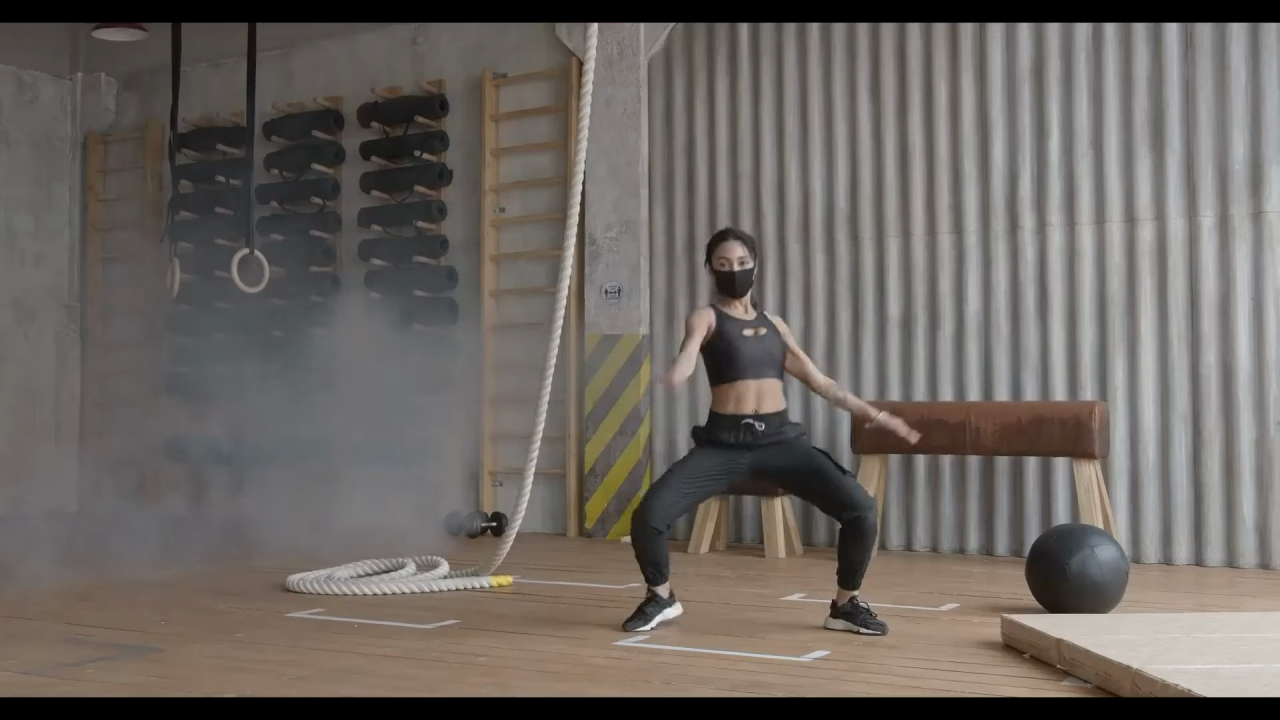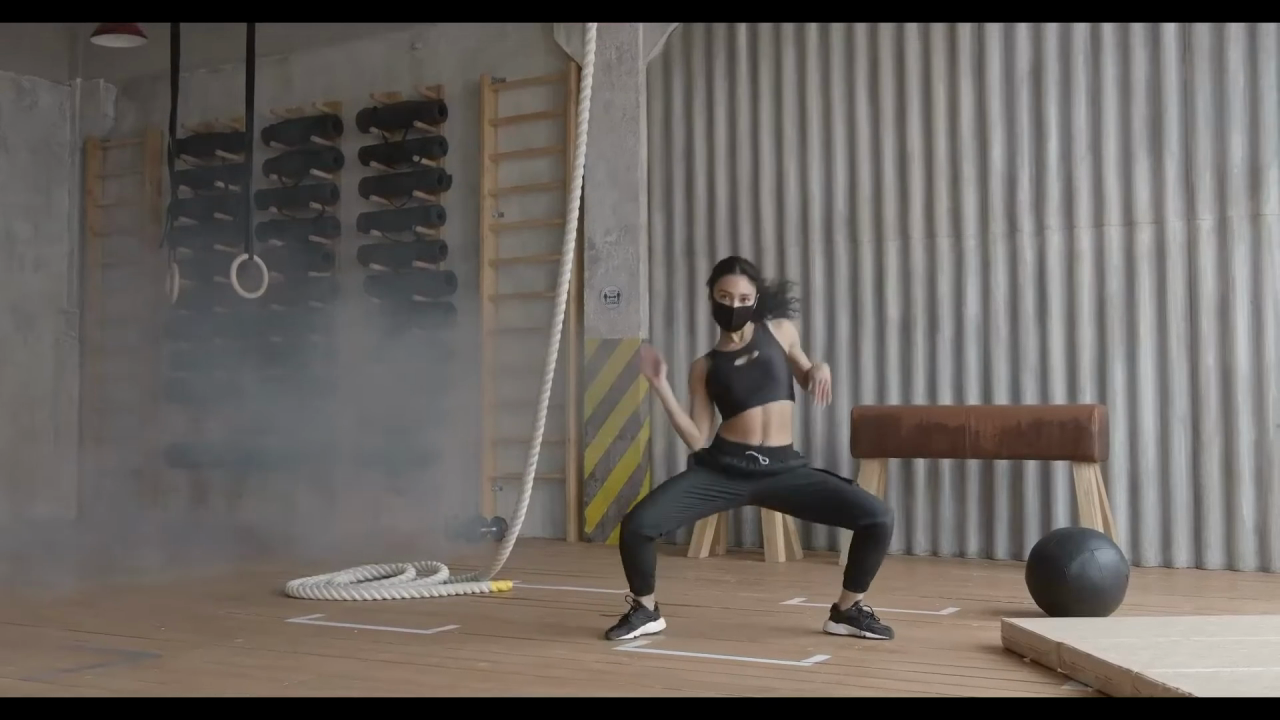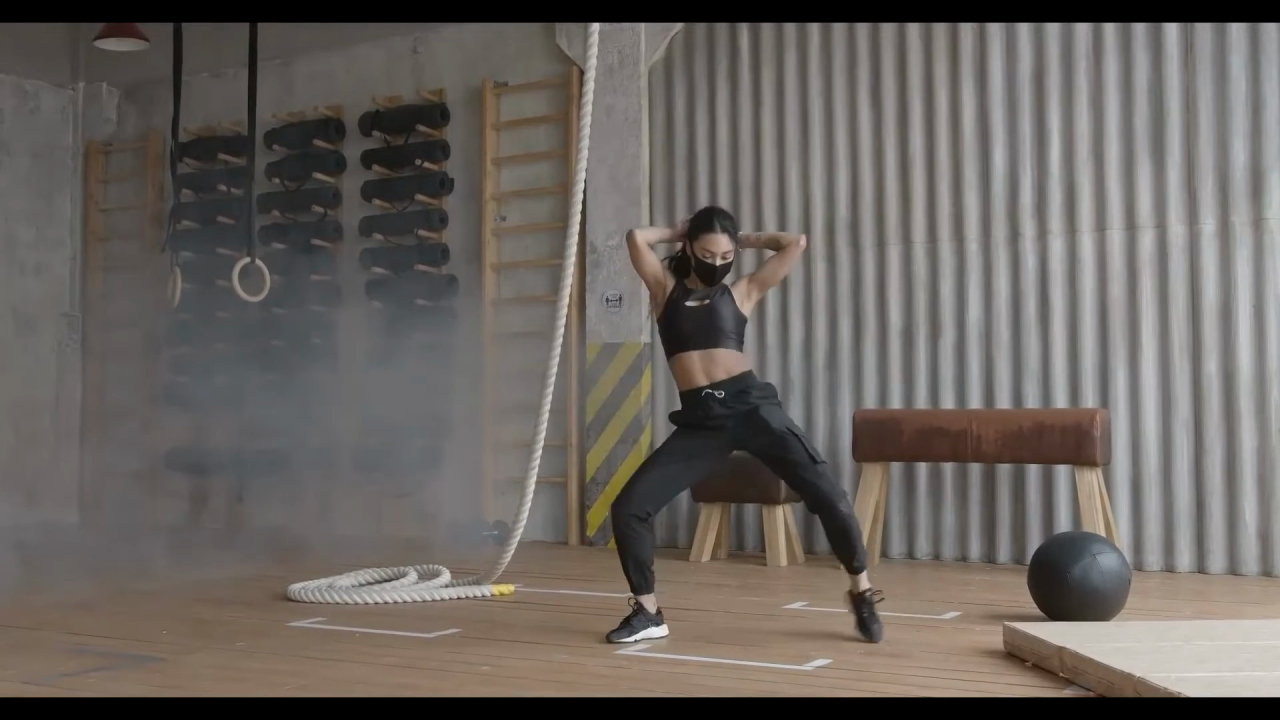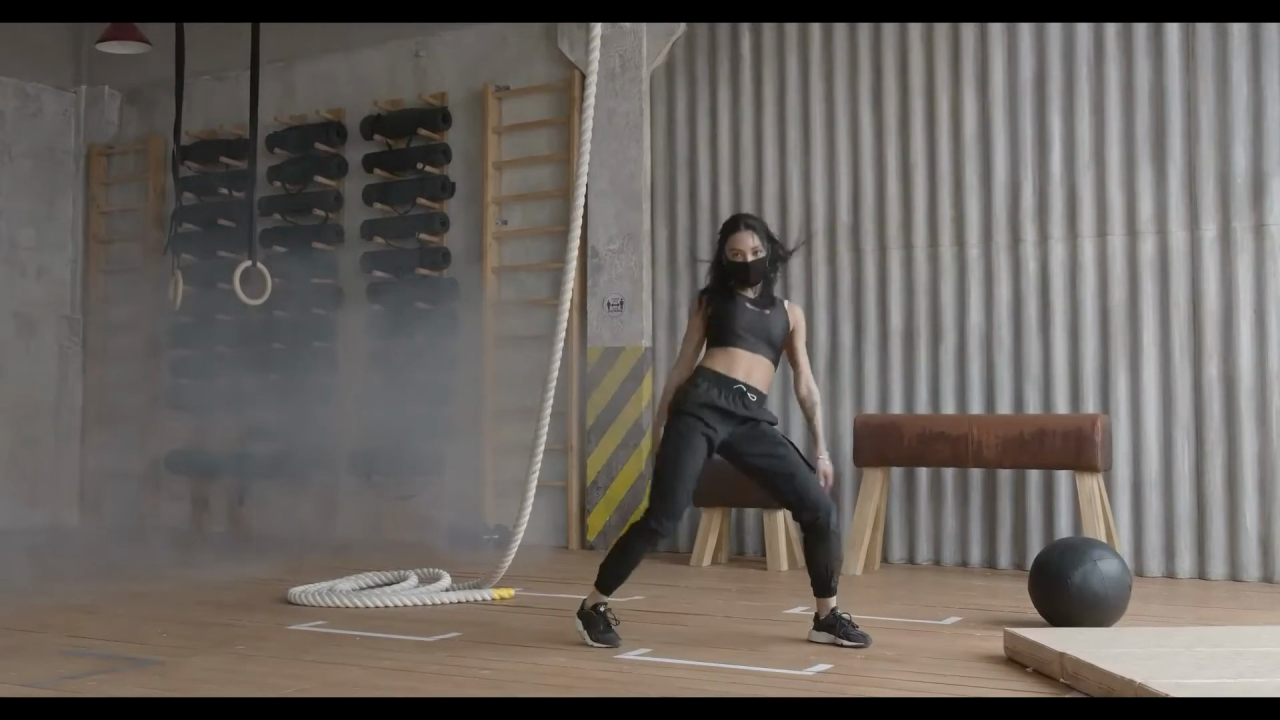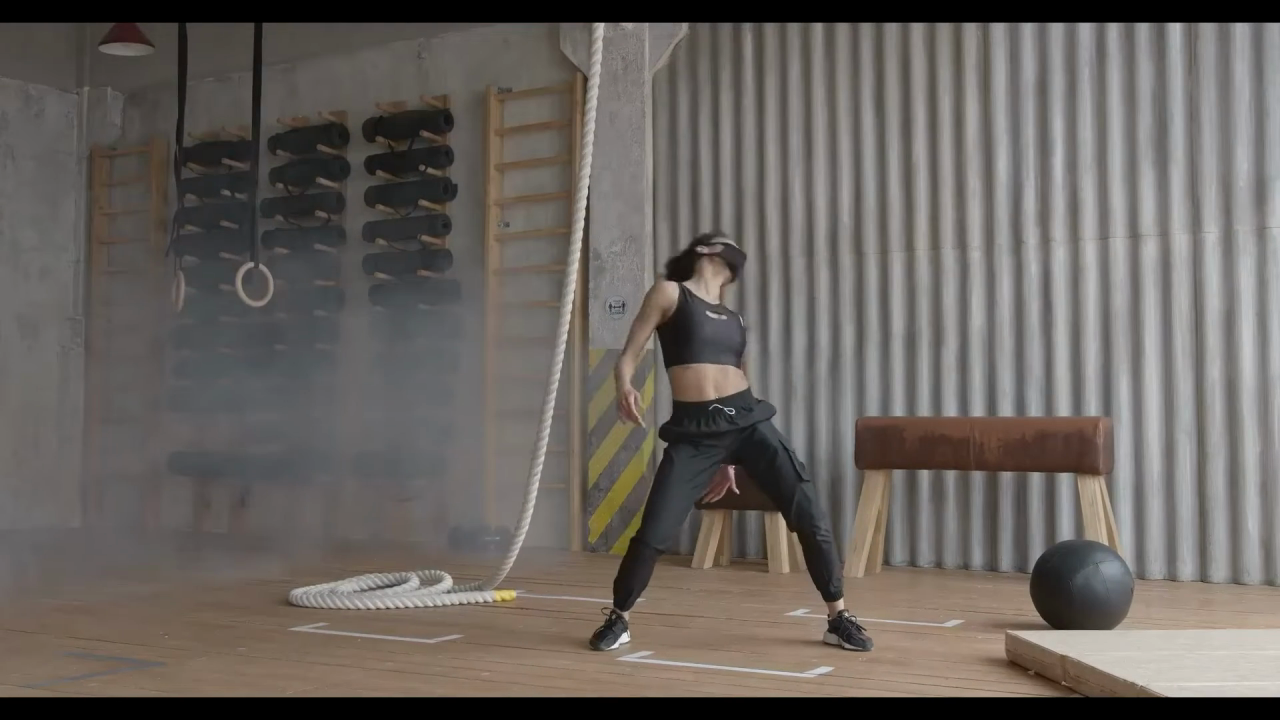
dt=1s
person 1, frame 1
left shoulder: (774, 325)
right shoulder: (705, 318)
left elbow: (818, 381)
right elbow: (686, 361)
left wrist: (871, 413)
right wrist: (675, 373)
left hip: (781, 440)
right hip: (722, 442)
left knee: (862, 511)
right knee: (649, 516)
left ankle: (845, 604)
right ankle: (661, 596)
person 1, frame 2
left shoulder: (780, 331)
right shoulder: (704, 366)
left elbow: (807, 377)
right elbow: (698, 438)
left wrist: (819, 370)
right wrist: (661, 387)
left hip: (784, 469)
right hip: (723, 470)
left knee: (878, 517)
right knee: (636, 526)
left ankle: (847, 610)
right ankle: (645, 609)
person 1, frame 3
left shoulder: (742, 292)
right shoulder: (665, 288)
left elbow: (796, 243)
right elbow: (636, 238)
left wrist: (743, 240)
right wrist: (680, 233)
left hip: (750, 404)
right hip: (699, 420)
left knee: (827, 495)
right knee: (628, 508)
left ankle: (861, 590)
right ankle: (648, 611)
person 1, frame 4
left shoulder: (788, 312)
right shoulder: (711, 299)
left elbow: (804, 382)
right elbow: (683, 363)
left wrist: (821, 448)
right wrist: (660, 426)
left hip: (752, 420)
right hip: (701, 407)
left knee: (820, 510)
right knee: (662, 518)
left ankle: (827, 615)
right ankle: (594, 605)
person 1, frame 5
left shoulder: (733, 319)
right shoulder: (669, 292)
right elbow: (628, 356)
left wrist: (727, 460)
right wrist: (624, 387)
left hip: (748, 421)
right hip: (693, 431)
left knee: (810, 517)
right knee: (653, 534)
left ankle: (839, 617)
right ankle: (618, 618)
